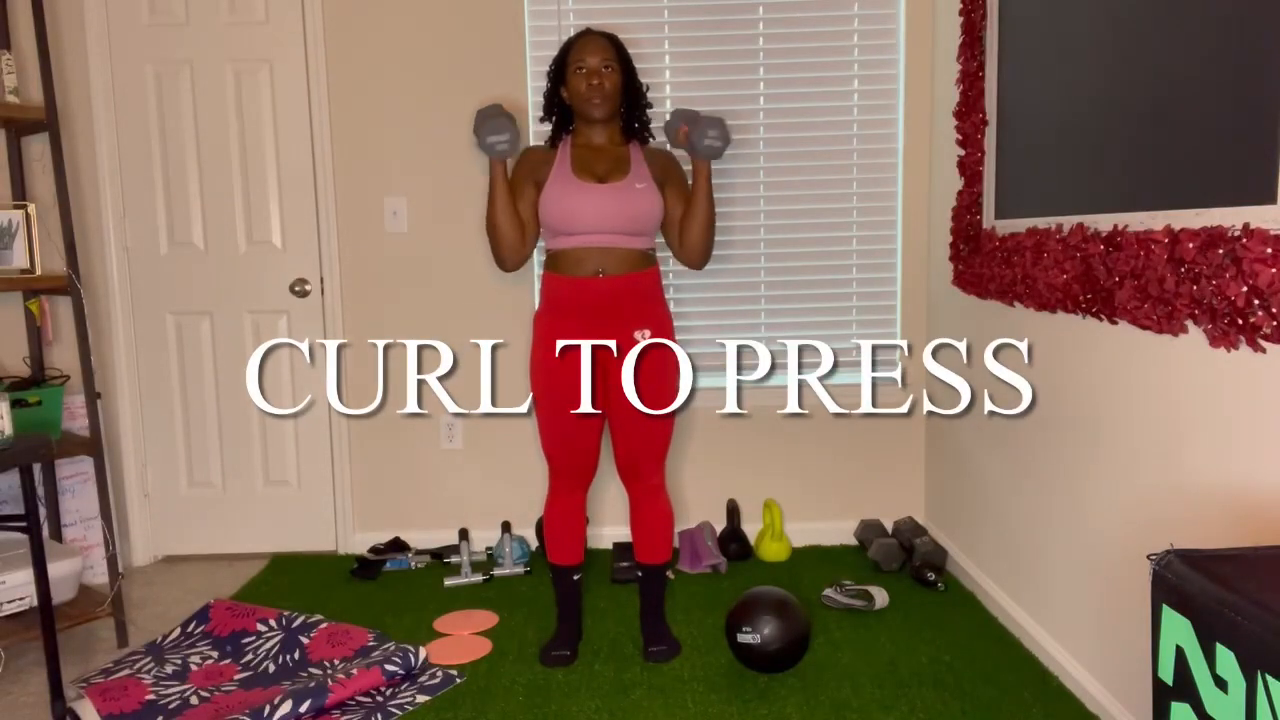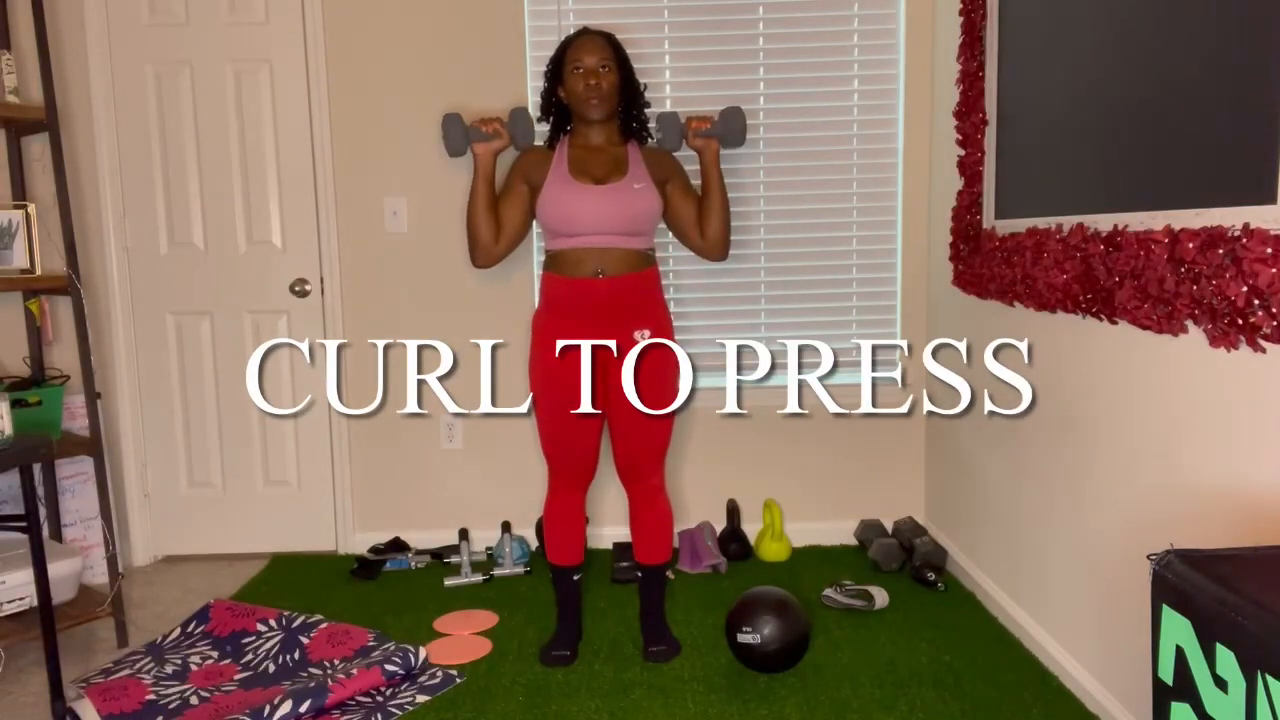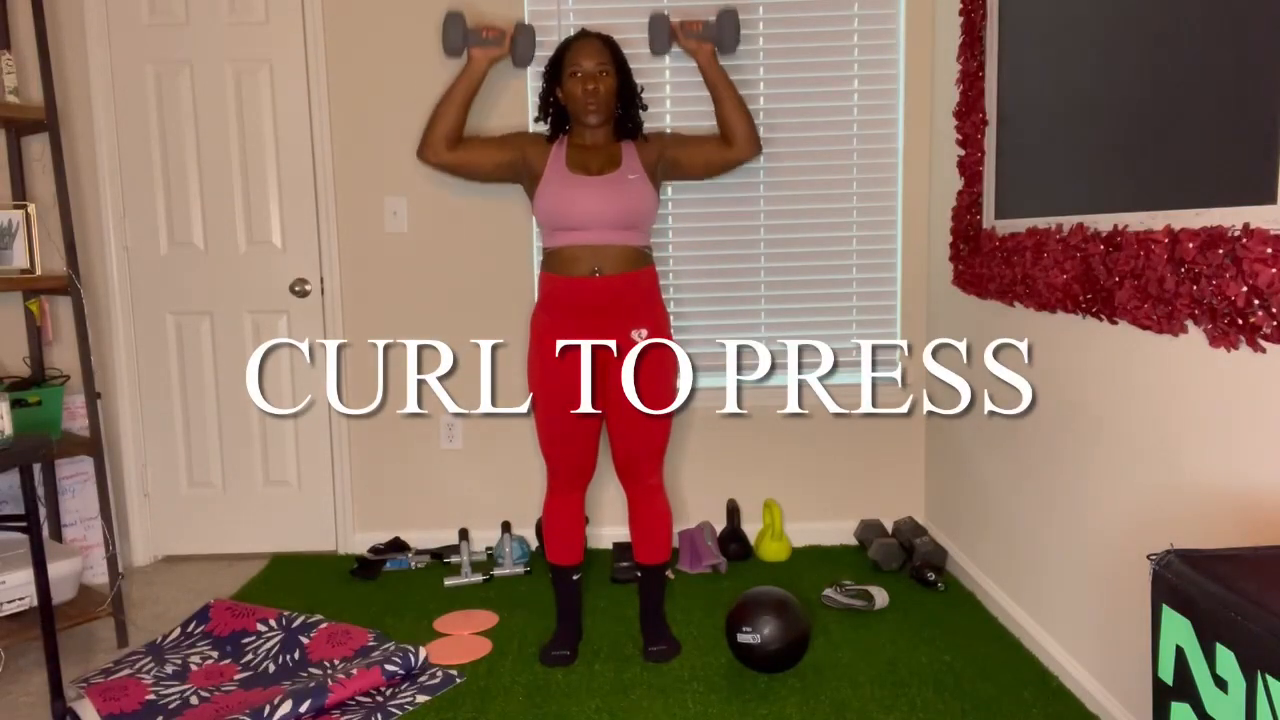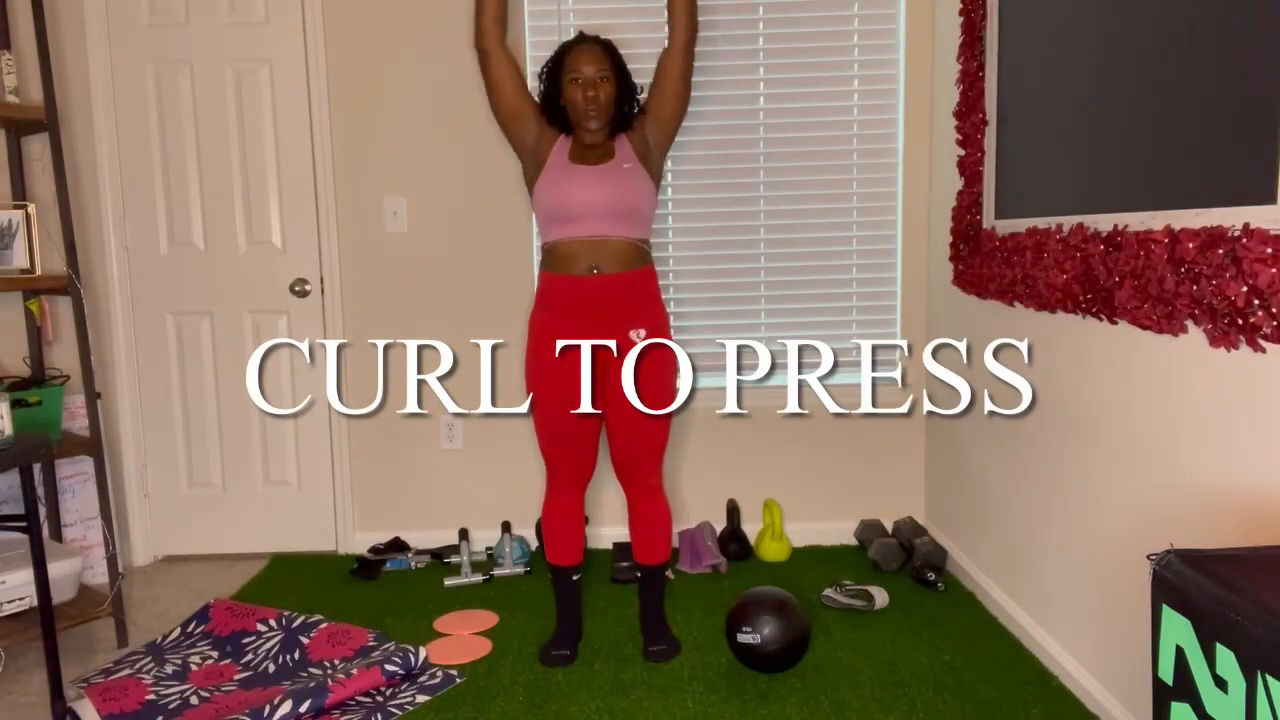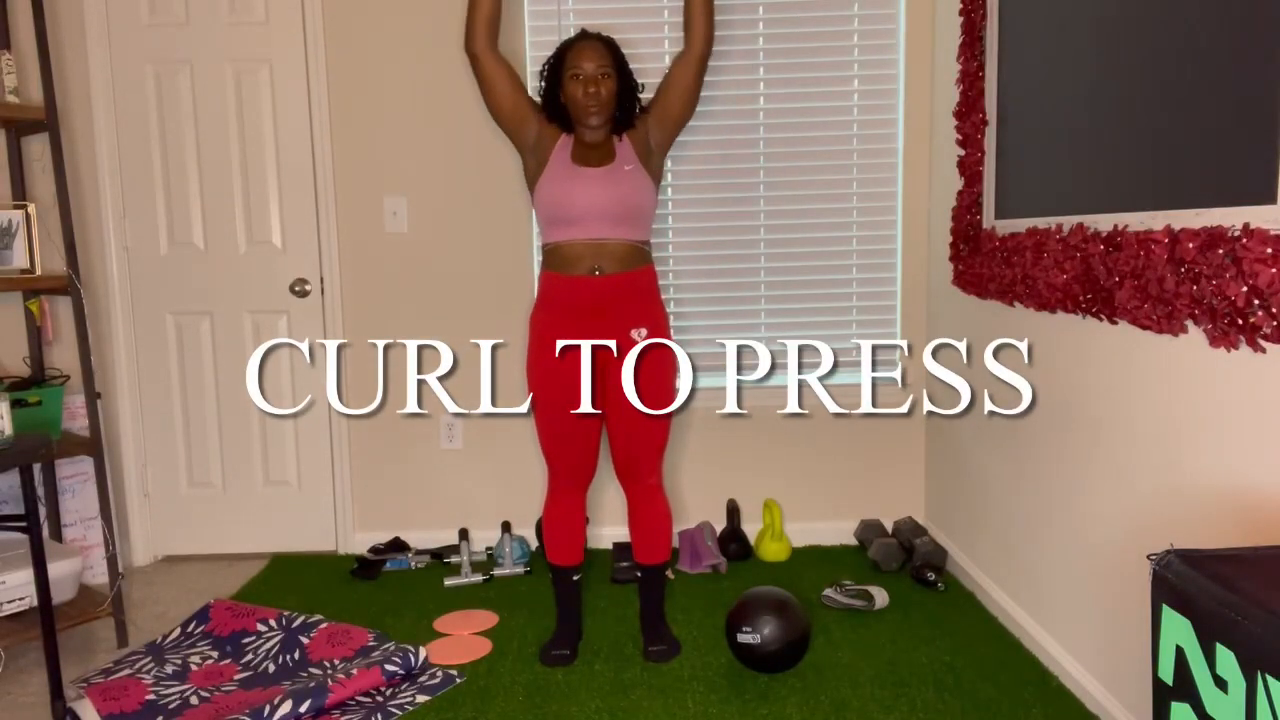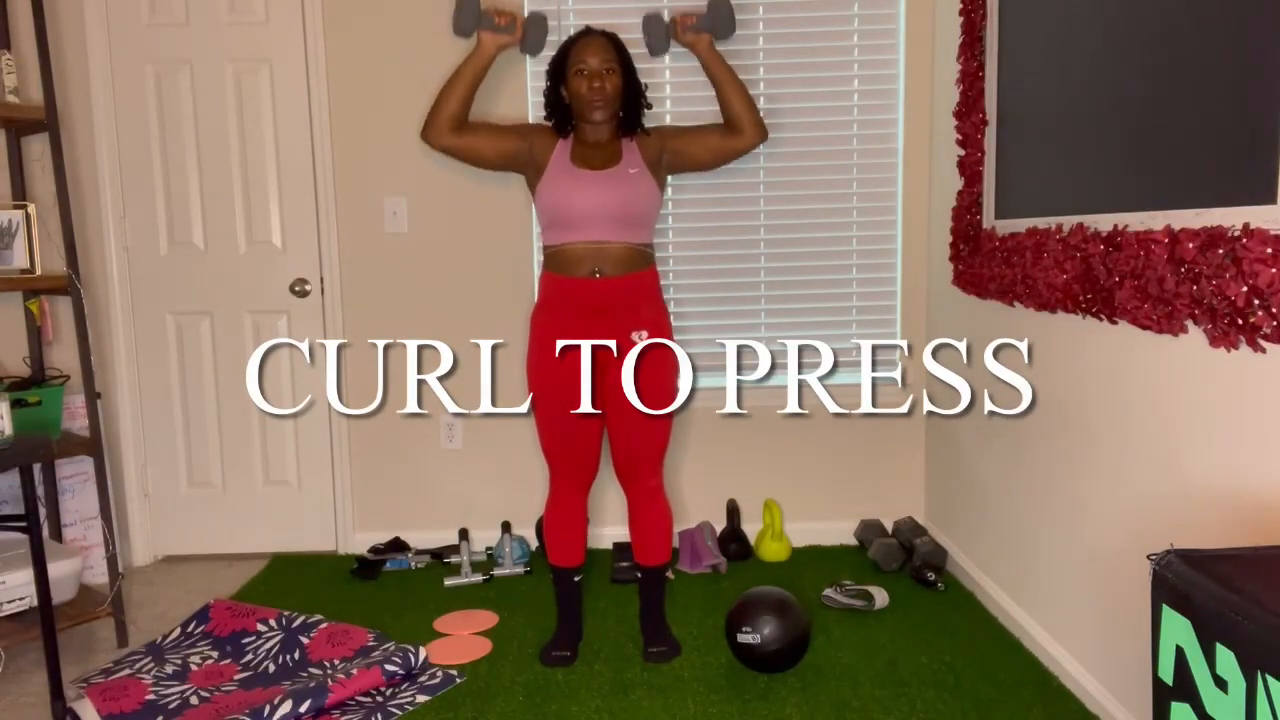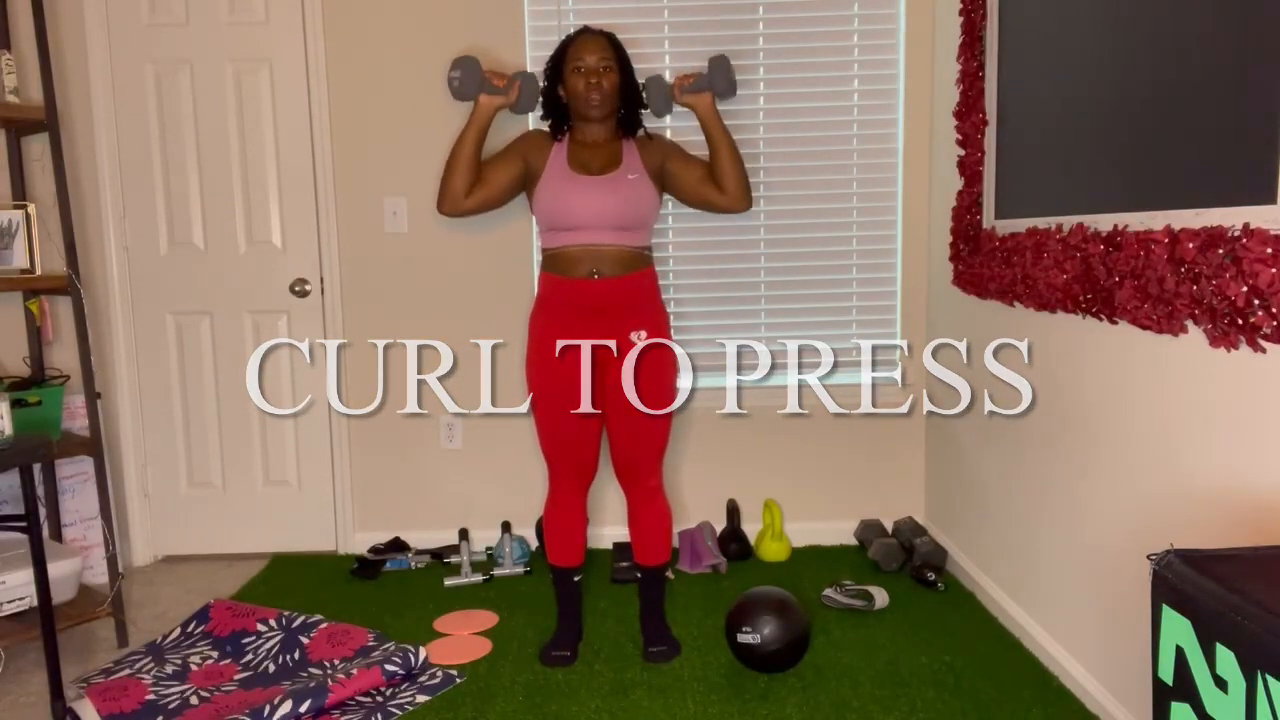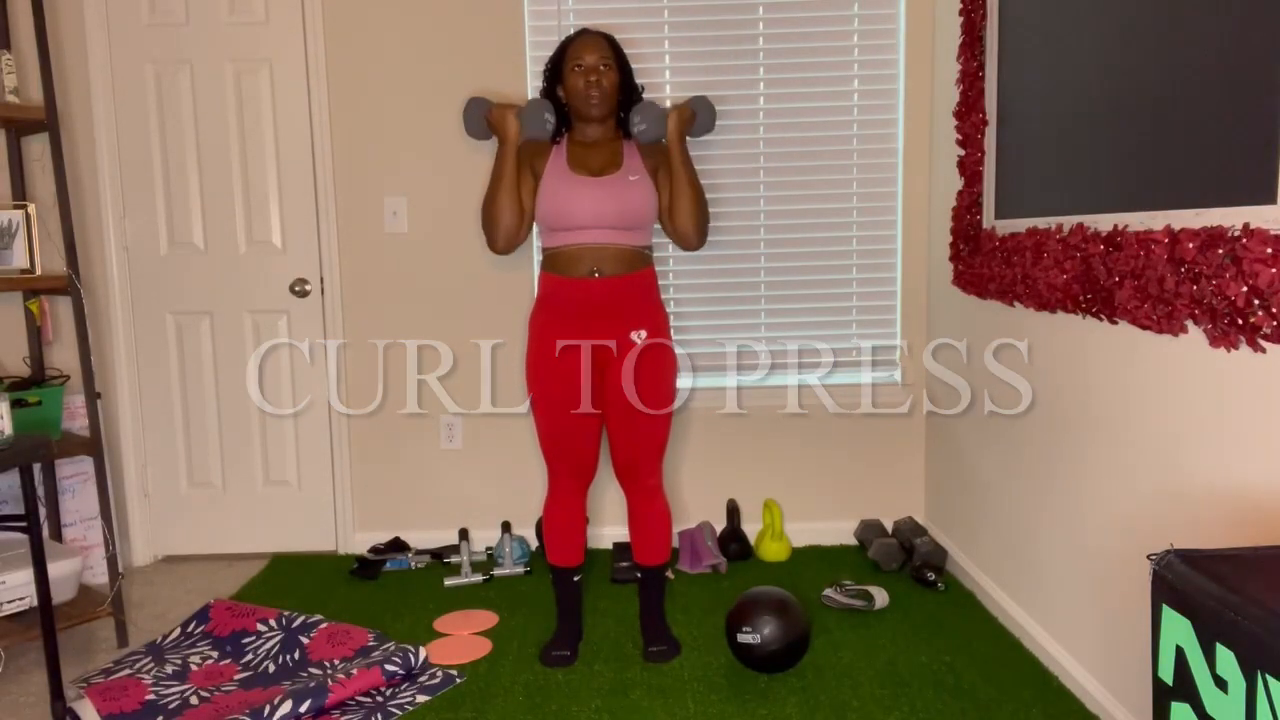
dt=0.4s
person 1, frame 1
left shoulder: (657, 162)
right shoulder: (538, 163)
left elbow: (694, 252)
right elbow: (509, 254)
left wrist: (701, 165)
right wrist: (498, 165)
left hip: (641, 327)
right hip: (563, 330)
left knee: (645, 477)
right knee: (566, 479)
left ankle: (653, 616)
right ankle: (567, 619)
person 1, frame 2
left shoulder: (656, 162)
right shoulder: (536, 164)
left elbow: (713, 244)
right elbow: (485, 250)
left wrist: (709, 158)
right wrist: (483, 162)
left hip: (641, 327)
right hip: (563, 330)
left knee: (645, 478)
right knee: (567, 480)
left ankle: (654, 616)
right ankle: (568, 620)
person 1, frame 3
left shoulder: (651, 153)
right shoulder: (533, 155)
left elbow: (742, 146)
right elbow: (436, 151)
left wrist: (706, 61)
right wrist: (474, 70)
left hip: (639, 324)
right hip: (561, 327)
left knee: (644, 477)
right knee: (566, 479)
left ankle: (654, 616)
right ankle: (568, 620)
person 1, frame 4
left shoulder: (646, 143)
right shoulder: (538, 147)
left hip: (637, 322)
right hip: (560, 325)
left knee: (643, 478)
right knee: (565, 480)
left ankle: (653, 616)
right ankle: (567, 619)
person 1, frame 5
left shoulder: (646, 142)
right shoulder: (540, 143)
left hip: (637, 320)
right hip: (560, 323)
left knee: (643, 477)
right knee: (566, 479)
left ankle: (653, 616)
right ankle: (567, 619)
person 1, frame 6
left shoulder: (654, 149)
right shoulder: (538, 148)
left elbow: (748, 132)
right elbow: (440, 131)
left wrist: (704, 50)
right wrist: (486, 50)
left hip: (638, 321)
right hip: (561, 323)
left knee: (643, 477)
right knee: (567, 479)
left ankle: (653, 615)
right ankle: (568, 620)
person 1, frame 7
left shoulder: (652, 153)
right shoulder: (536, 151)
left elbow: (735, 197)
right elbow: (454, 199)
left wrist: (707, 113)
right wrist: (483, 112)
left hip: (637, 323)
right hip: (560, 325)
left knee: (643, 477)
right knee: (567, 479)
left ankle: (653, 616)
right ankle: (568, 620)
person 1, frame 8
left shoulder: (649, 153)
right shoulder: (538, 154)
left elbow: (691, 232)
right elbow: (501, 236)
left wrist: (677, 143)
right wrist: (507, 143)
left hip: (638, 324)
right hip: (560, 326)
left knee: (643, 477)
right knee: (566, 479)
left ankle: (653, 616)
right ankle: (568, 620)
